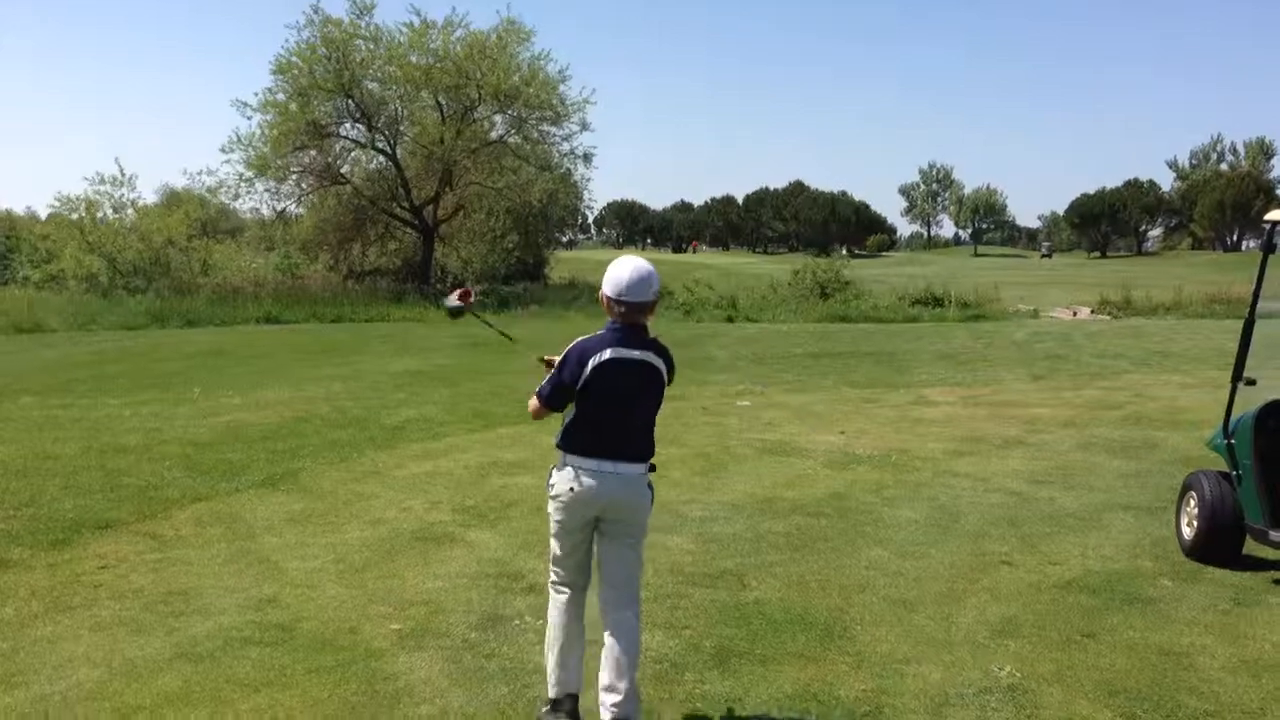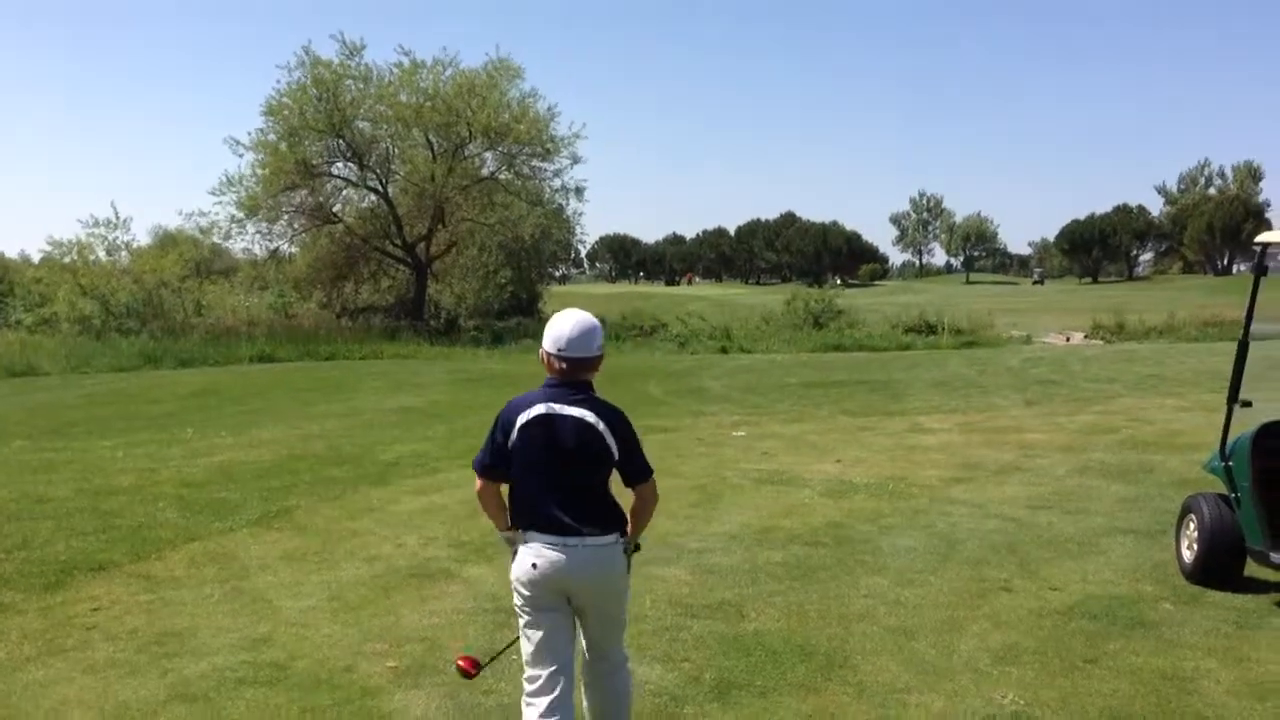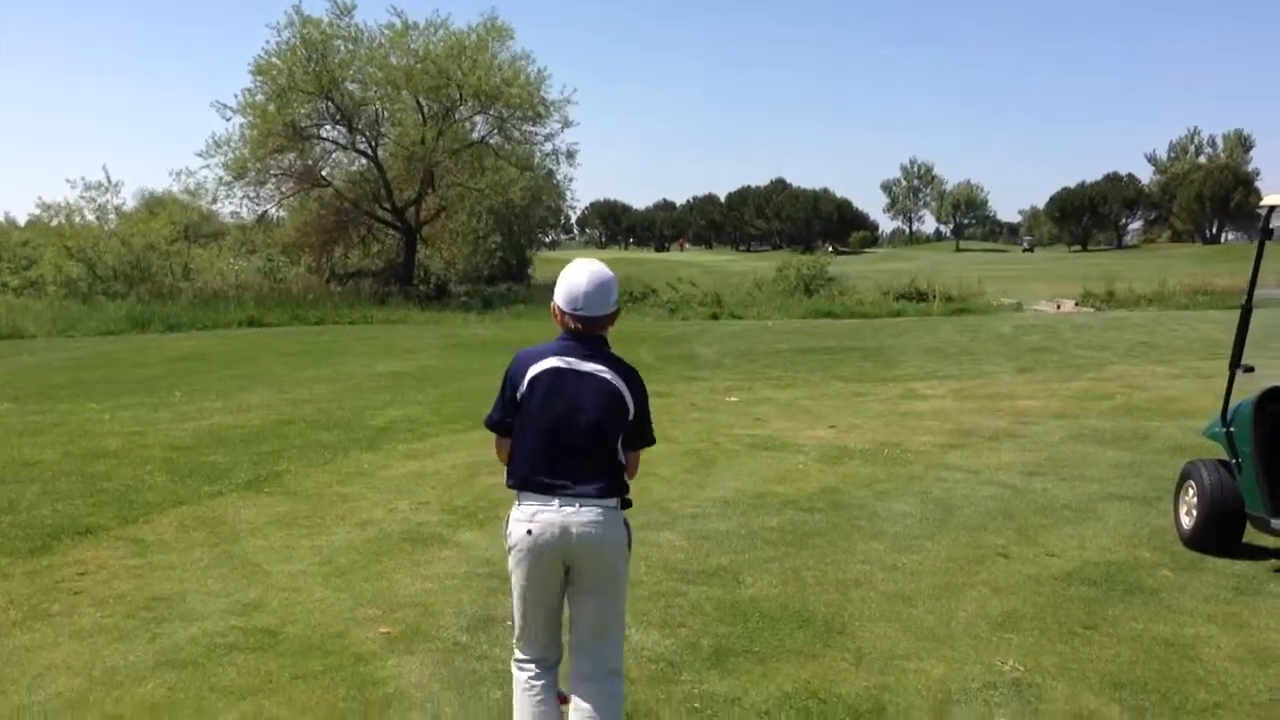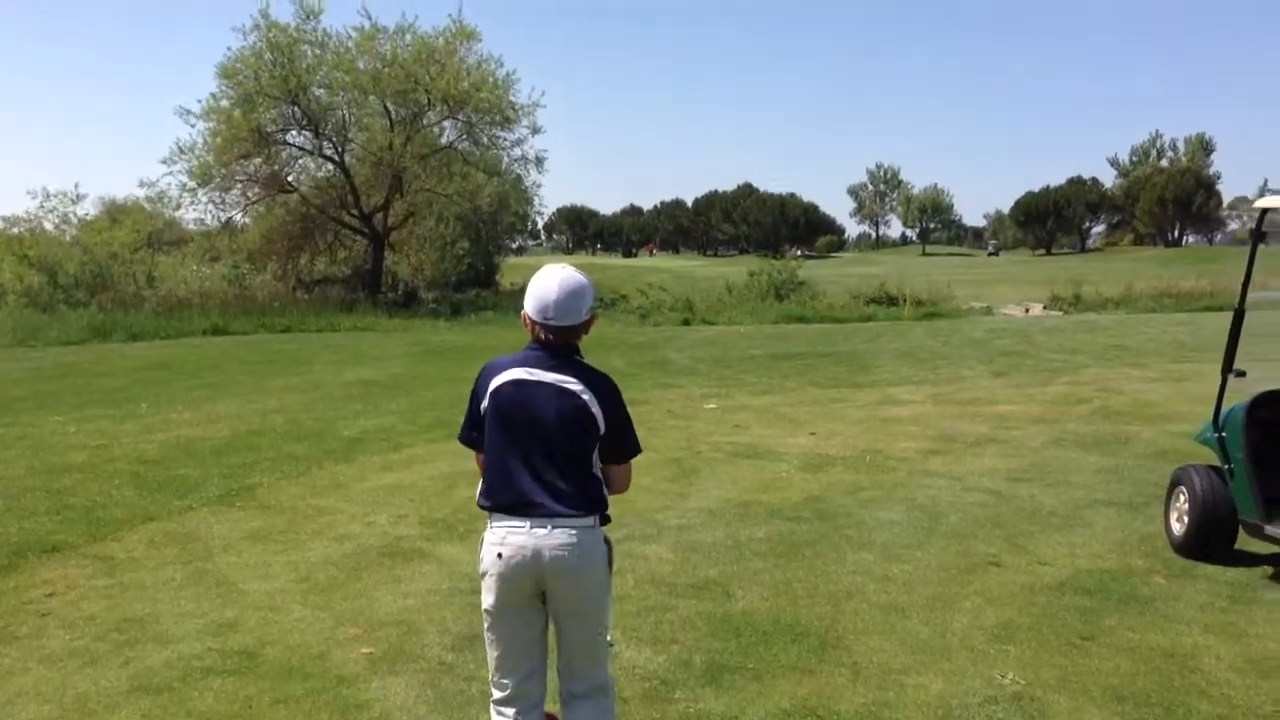
dt=0.5s
person 1, frame 1
left shoulder: (585, 352)
right shoulder: (661, 359)
left elbow: (538, 409)
left wrist: (555, 376)
left hip: (576, 478)
right hip: (631, 485)
left knee: (565, 589)
right knee: (621, 601)
person 1, frame 2
left shoulder: (517, 412)
right shoulder: (610, 419)
left elbow: (486, 488)
right elbow: (647, 495)
left wrist: (509, 531)
right wrist: (628, 540)
left hip: (537, 557)
right hip: (601, 556)
left knee: (545, 683)
right knee: (606, 662)
person 1, frame 3
left shoulder: (526, 365)
right shoulder: (625, 378)
left elbow: (504, 451)
right elbow: (630, 465)
left hip: (534, 520)
right hip: (601, 523)
left knee: (533, 657)
right knee: (599, 666)
person 1, frame 4
left shoulder: (493, 377)
right shoulder: (598, 388)
left elbow: (482, 460)
right elbow: (619, 482)
left hip: (507, 541)
right hip: (577, 543)
